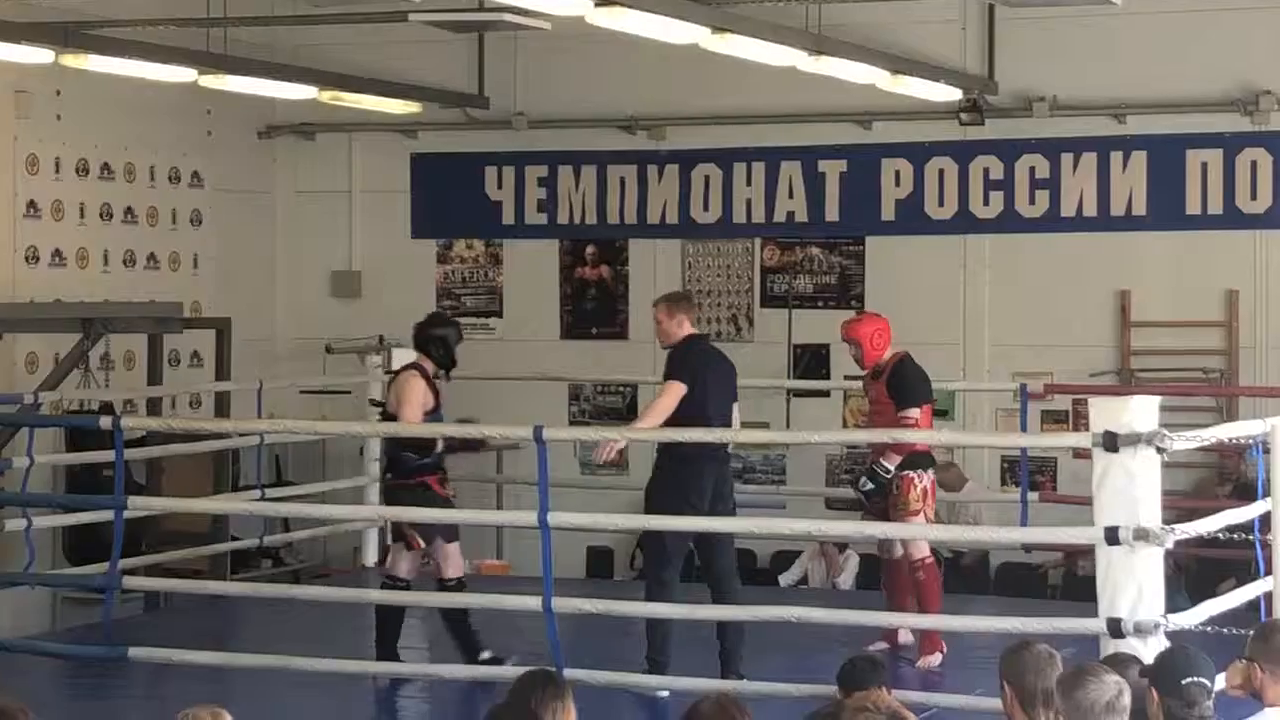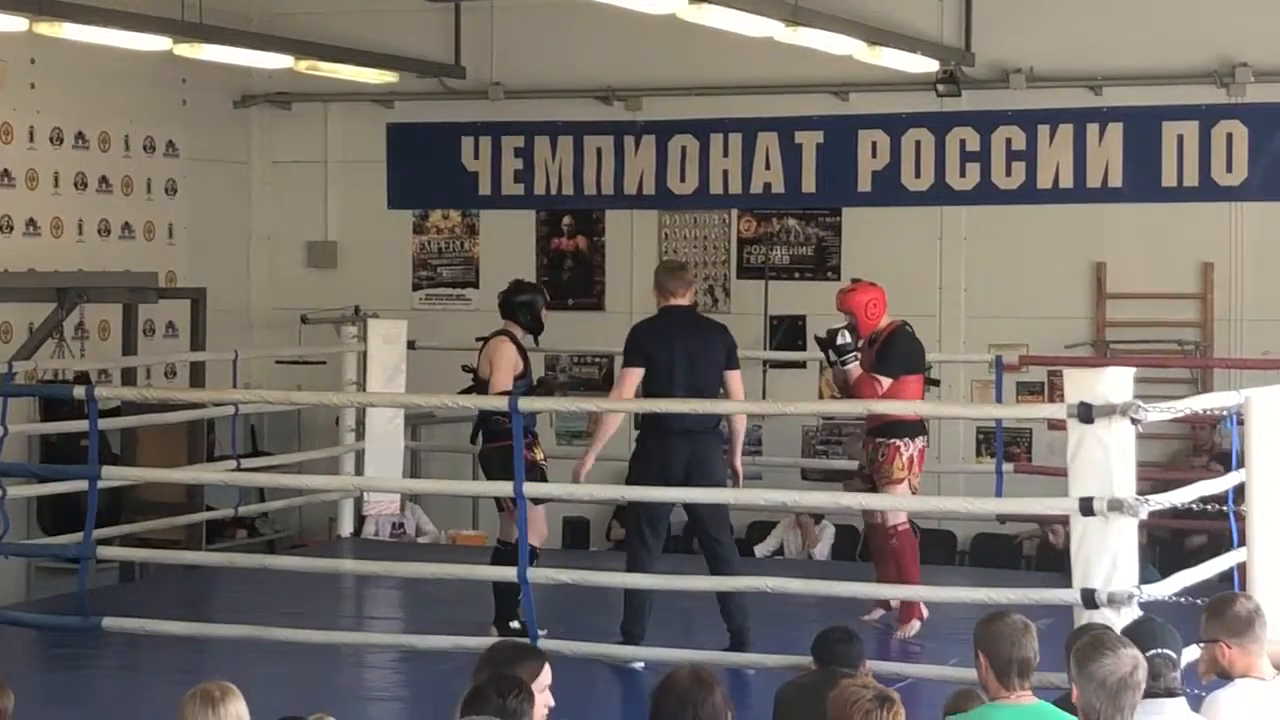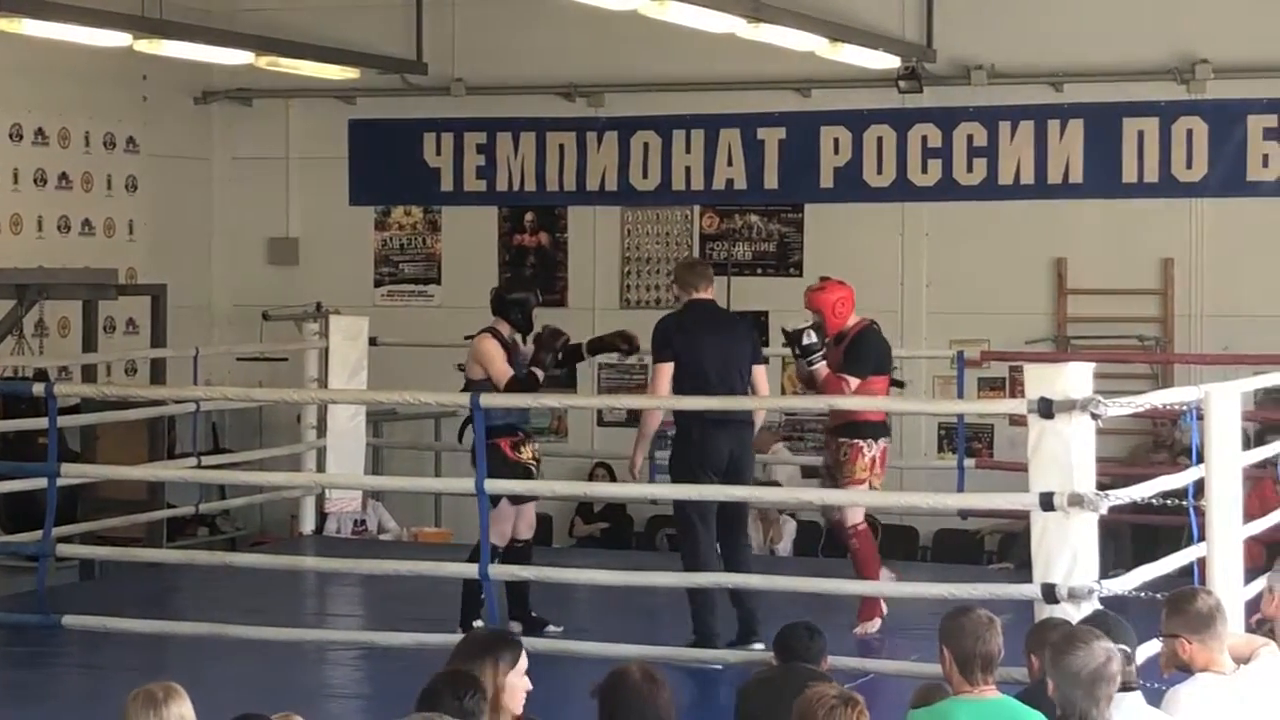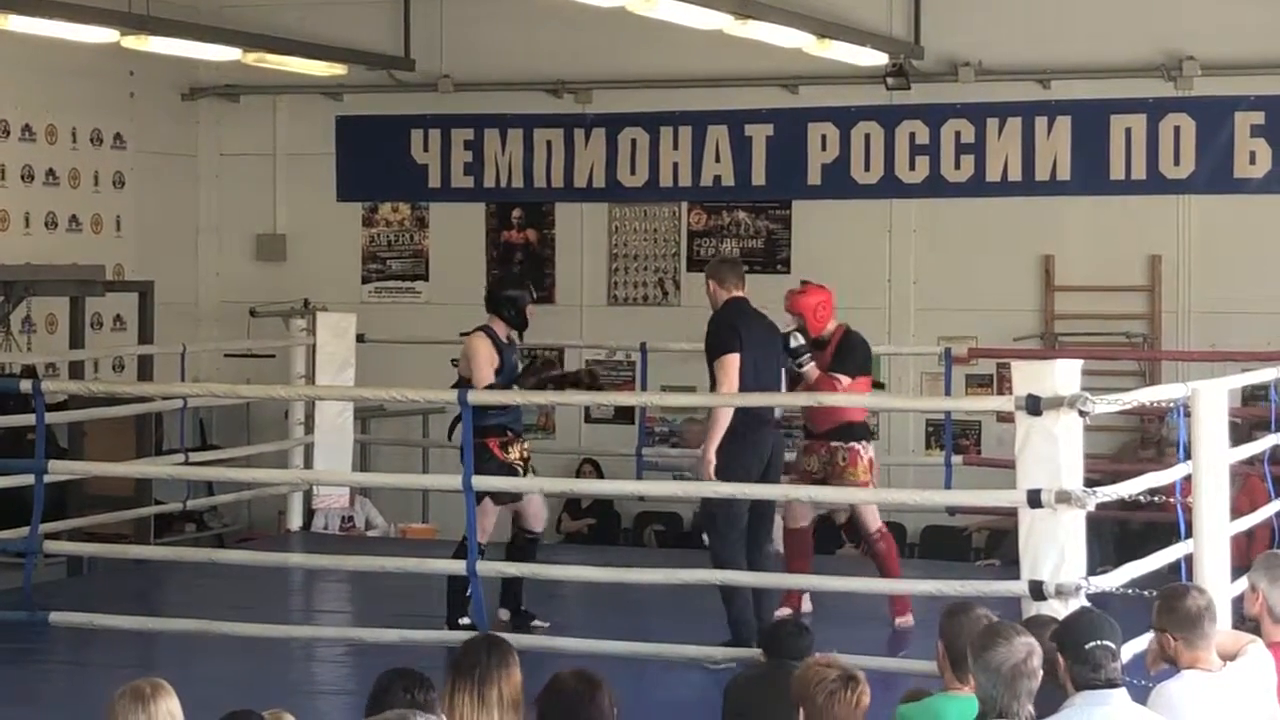
dt=1s
person 1, frame 1
left shoulder: (684, 355)
right shoulder: (724, 362)
left elbow: (666, 402)
left wrist: (621, 437)
left hip: (681, 473)
right hip: (718, 474)
left knee: (662, 574)
right knee: (724, 573)
left ankle: (658, 671)
right ankle: (732, 671)
person 1, frame 2
left shoulder: (645, 332)
right shoulder: (718, 333)
left elbow: (622, 398)
right elbow: (737, 400)
left wrist: (590, 454)
right wrist: (735, 453)
left hip: (659, 448)
right hip: (706, 448)
left knee: (643, 549)
right knee: (720, 545)
left ankle: (633, 642)
right ankle: (741, 639)
person 1, frame 3
left shoulder: (671, 327)
right shoulder: (742, 326)
left elbow: (659, 396)
right elbow: (762, 394)
left wrist: (639, 449)
left hip: (697, 440)
right hip: (739, 439)
left knee: (698, 541)
right knee: (736, 537)
left ankle: (707, 641)
right ankle: (749, 629)
person 1, frame 4
left shoulder: (723, 320)
right shoulder: (767, 325)
left elbow: (728, 387)
left wrist: (710, 446)
left hip: (740, 439)
right hip: (770, 438)
left knee: (726, 540)
right knee: (757, 540)
left ankle: (744, 637)
right ankle: (763, 632)
person 2, frame 1
left shoulder: (417, 379)
right shoulder: (413, 381)
right elbow: (411, 442)
left wrist: (450, 440)
right wrist: (453, 441)
left hip: (413, 486)
right hip: (418, 488)
left knee: (399, 574)
right knee: (451, 571)
left ankle: (385, 655)
right ankle: (474, 655)
person 2, frame 2
left shoulder: (507, 345)
right shoulder: (504, 347)
right elbow: (499, 406)
left wrist: (534, 394)
right wrist: (537, 398)
left hip: (513, 449)
right hip: (508, 451)
left knee: (512, 537)
right knee: (534, 536)
left ankle: (506, 619)
right ankle: (504, 619)
person 2, frame 3
left shoulder: (508, 343)
right shoulder: (485, 343)
left elbow: (556, 359)
right elbow: (517, 389)
left wrist: (603, 344)
right wrist: (542, 355)
left hip: (518, 447)
right hip: (499, 449)
left knee: (523, 533)
right knee: (498, 537)
left ankle: (521, 614)
right ankle: (470, 620)
person 2, frame 4
left shoulder: (509, 340)
right shoulder: (479, 342)
left wrist: (564, 379)
right wrist: (533, 377)
left hip: (510, 446)
right hip: (488, 447)
left knee: (534, 520)
right knee: (481, 535)
left ankle: (511, 606)
right ankle: (457, 617)
person 3, frame 1
left shoulder: (906, 372)
right shoulder: (873, 375)
left elbow: (909, 433)
left wrist: (879, 471)
right wrist: (873, 471)
left hip: (910, 471)
right hip: (889, 472)
left knee: (915, 552)
right knee: (890, 552)
left ankle: (933, 640)
right ankle: (899, 629)
person 3, frame 2
left shoulder: (899, 341)
right shoulder: (873, 340)
left elbow: (870, 392)
right elbow: (850, 391)
left wrist: (848, 356)
right wrist: (835, 357)
left hip: (900, 437)
right hip: (878, 437)
left knee: (893, 520)
right knee: (873, 518)
left ankle: (913, 606)
right ankle: (888, 594)
person 3, frame 3
left shoulder: (867, 340)
right shoulder: (839, 339)
left elbow: (840, 391)
right elbow: (815, 385)
left wrist: (814, 355)
right wrist: (800, 353)
left hip: (863, 437)
right hip: (841, 436)
left knee: (851, 520)
right knee: (835, 515)
left ankle: (873, 607)
right ankle: (876, 574)
person 3, frame 4
left shoulder: (852, 344)
right shoulder: (810, 344)
left elbow: (831, 391)
right elbow: (796, 391)
left wrist: (802, 359)
right wrist: (785, 366)
left hip: (849, 442)
right hip: (815, 441)
left knee: (869, 523)
right knee: (794, 519)
left ankle: (901, 603)
right ankle: (795, 597)
